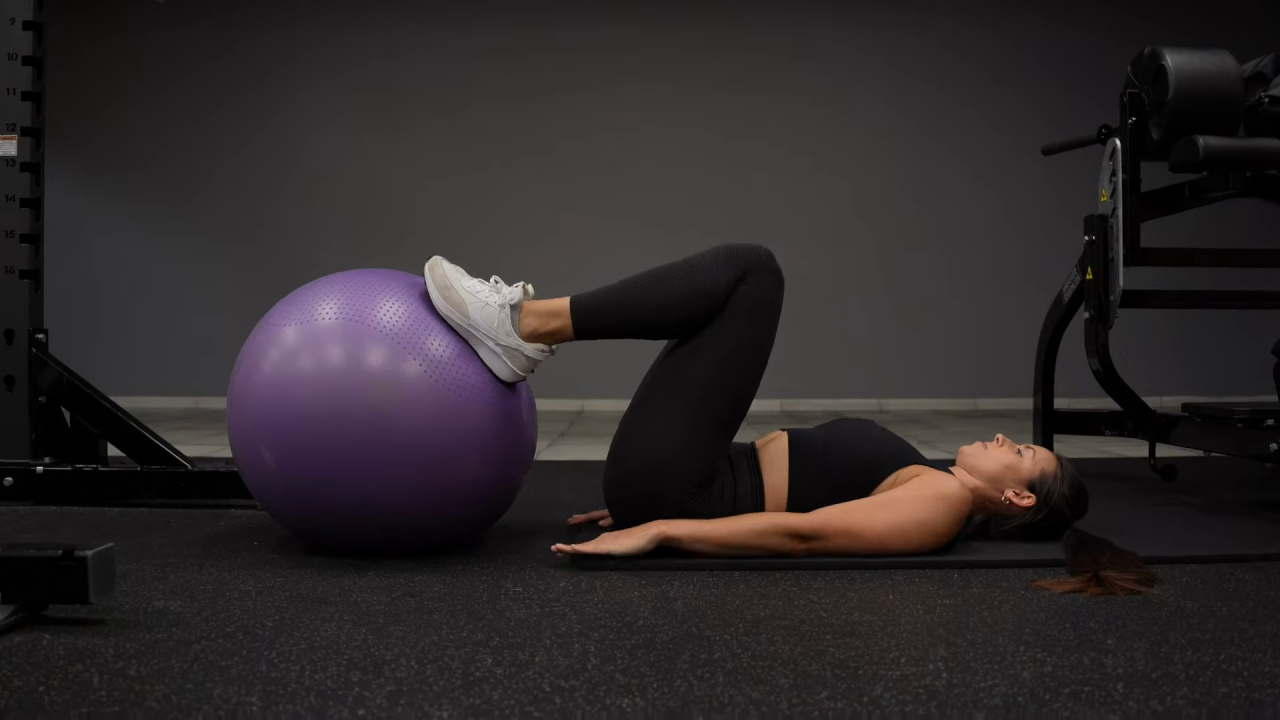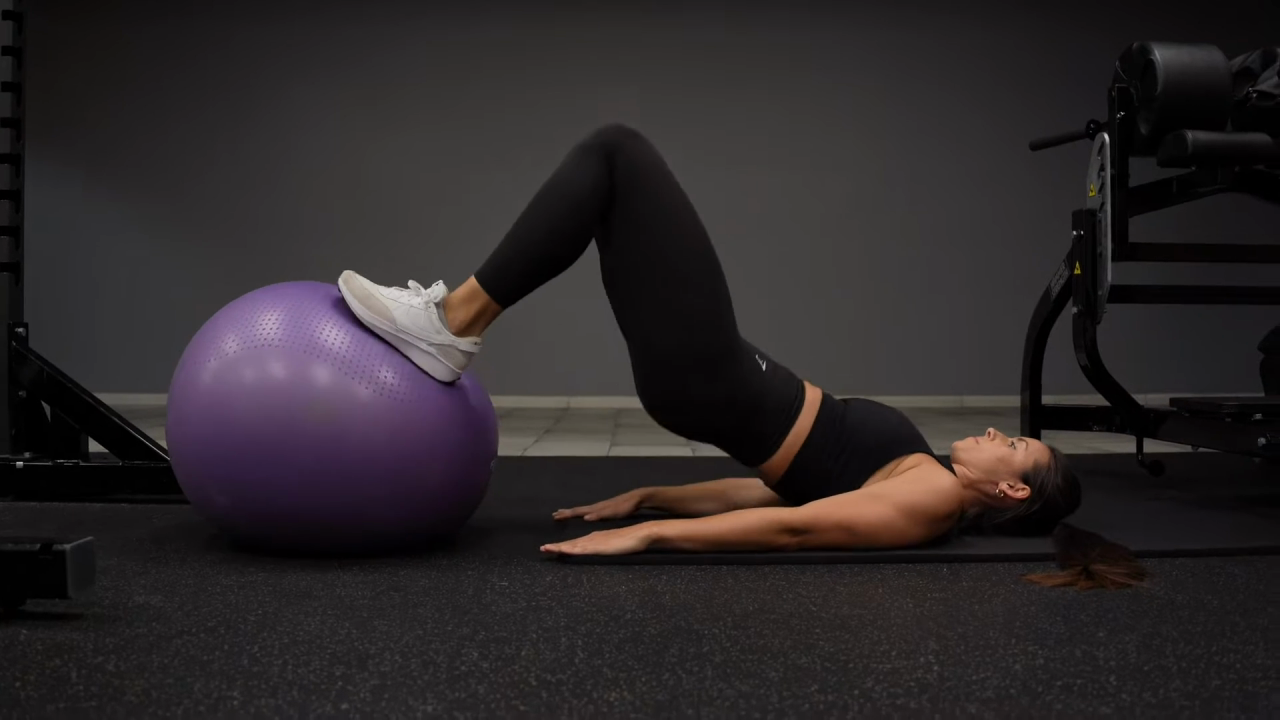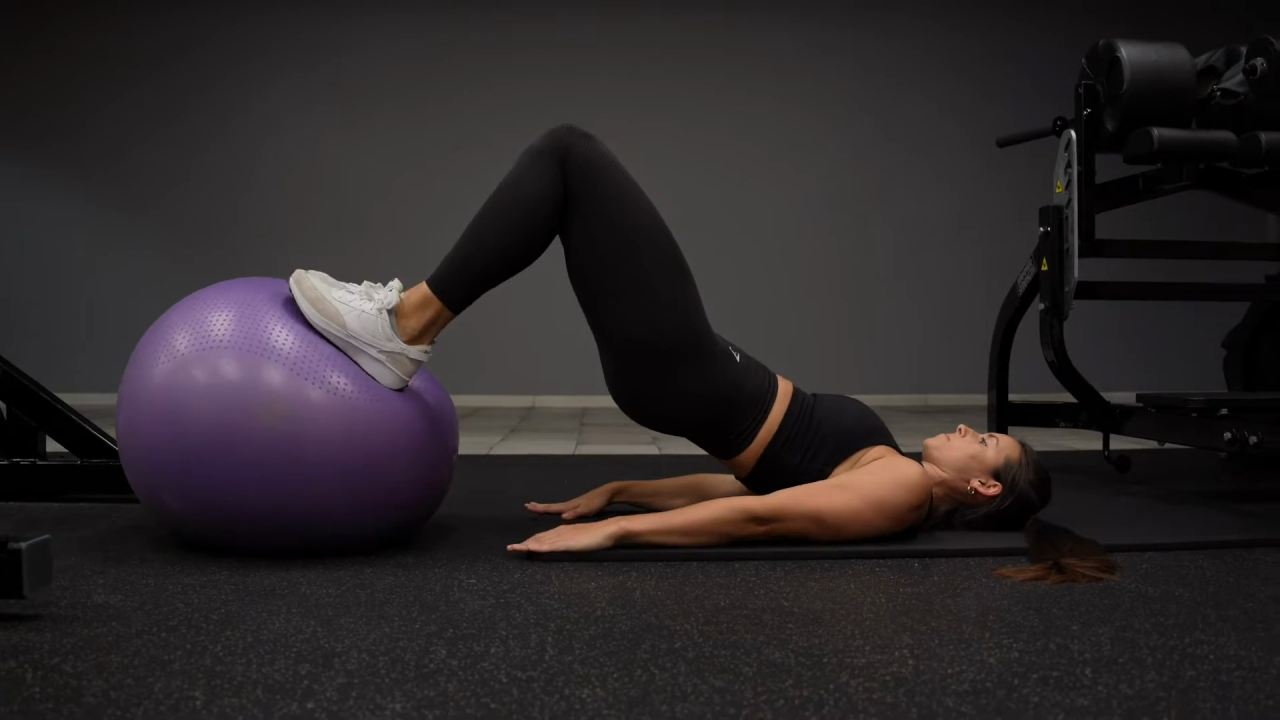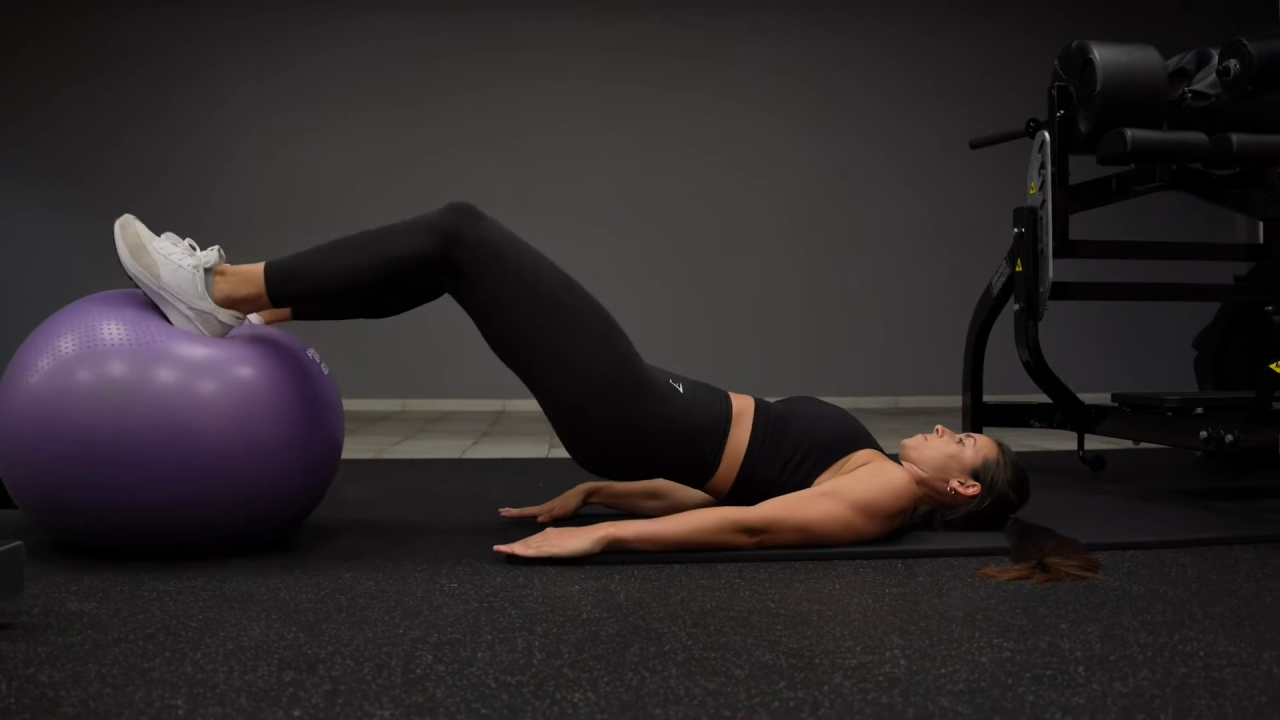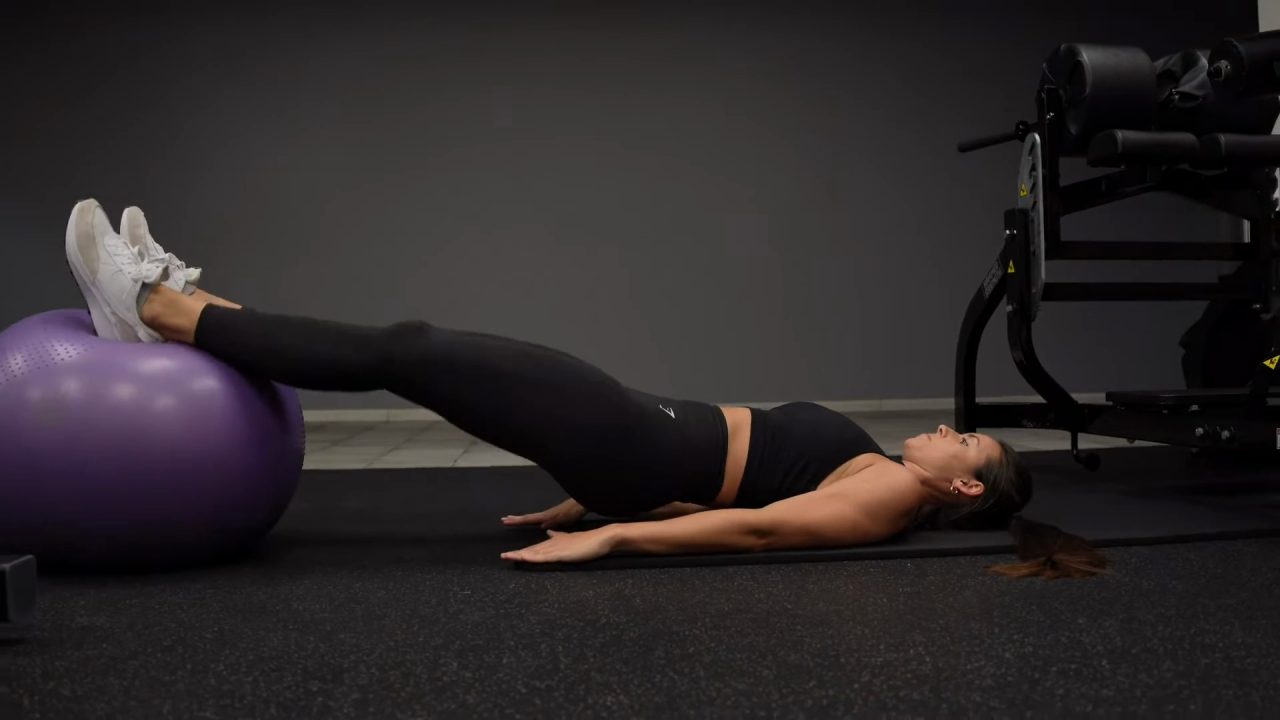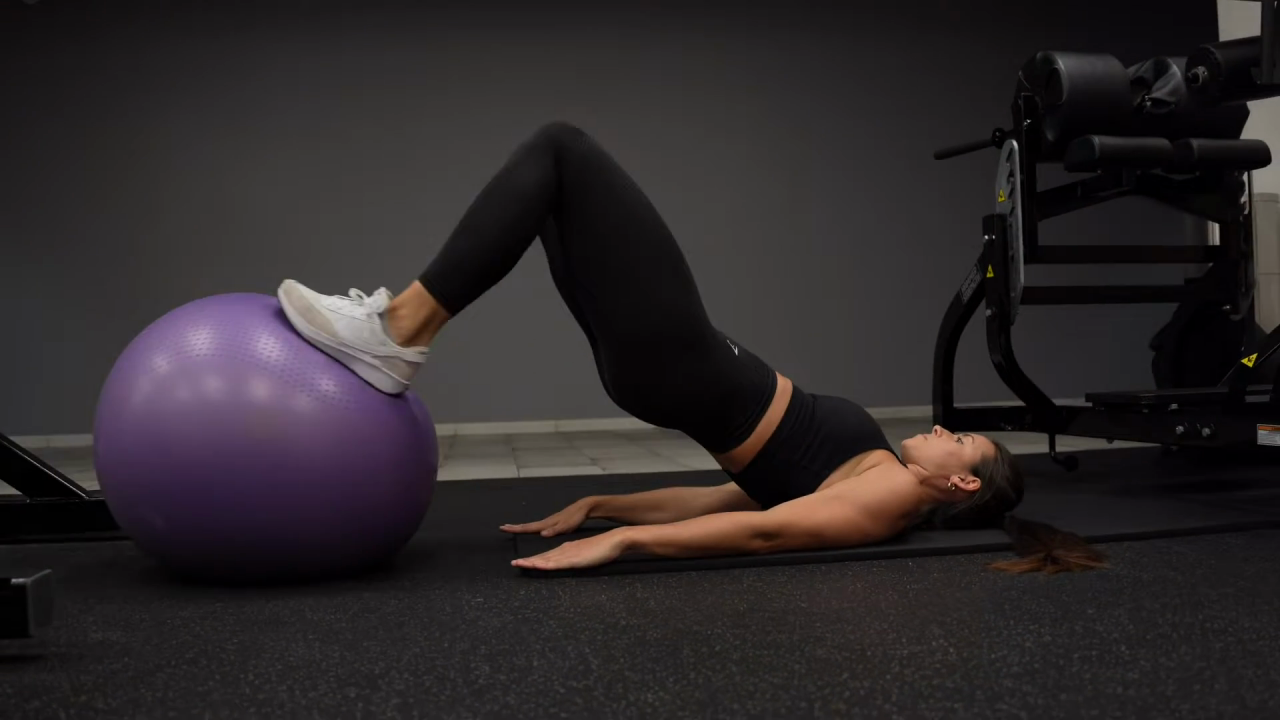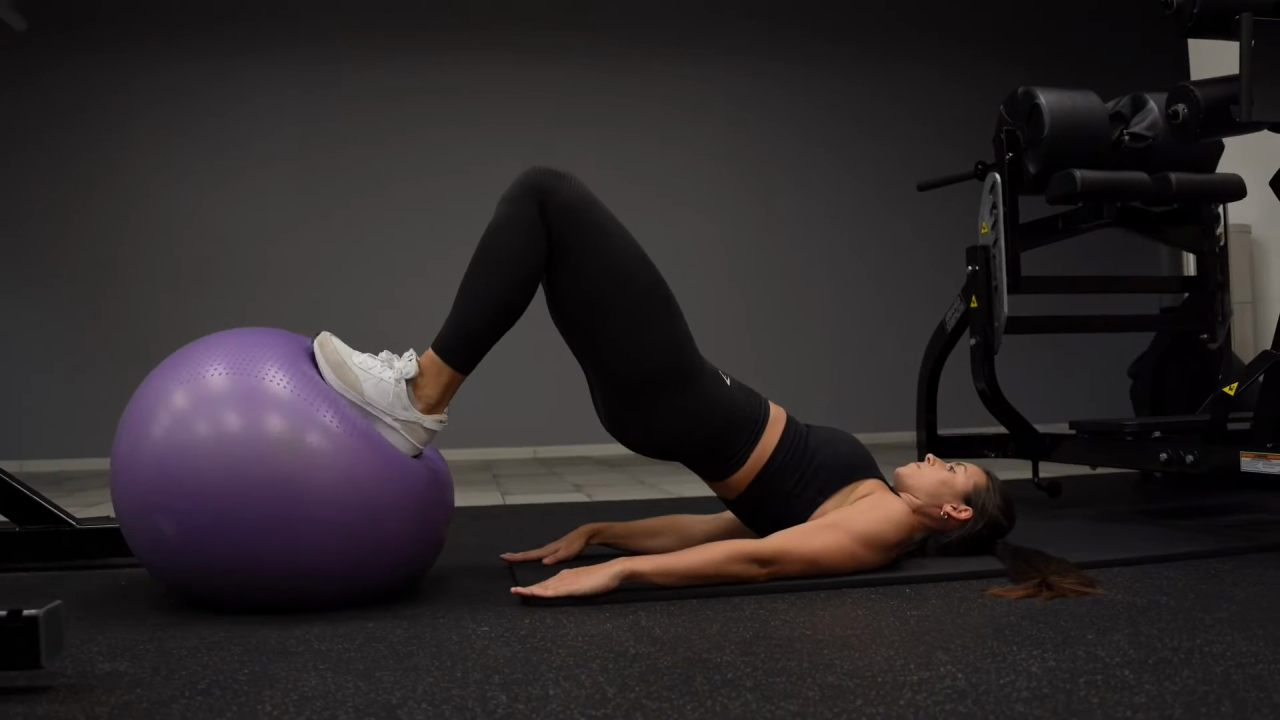
dt=0.7s
person 1, frame 1
left shoulder: (941, 505)
right shoulder: (927, 484)
left elbow: (805, 531)
left wrist: (660, 528)
right wrist: (644, 501)
left hip: (671, 487)
right hip: (678, 480)
left knee: (753, 271)
left ankle: (527, 327)
right ankle: (525, 328)
person 1, frame 2
left shoulder: (932, 499)
right shoulder: (926, 482)
left elbow: (794, 526)
left wrist: (650, 534)
left hip: (704, 376)
right hip: (714, 381)
left knee: (616, 150)
right knee: (618, 173)
left ankle: (453, 324)
right ankle: (454, 317)
person 1, frame 3
left shoulder: (903, 490)
right shoulder: (894, 479)
left elbow: (759, 516)
left wrist: (615, 532)
left hip: (676, 371)
right hip: (685, 375)
left knee: (569, 151)
right knee: (569, 173)
left ankle: (407, 326)
right ankle: (407, 320)
person 1, frame 4
left shoulder: (886, 498)
right shoulder: (874, 474)
left elbow: (750, 525)
left wrist: (601, 535)
right wrist: (590, 492)
left hip: (625, 412)
right hip: (640, 411)
left knee: (461, 227)
right knee: (459, 249)
left ankle: (220, 294)
right ankle: (245, 293)
person 1, frame 5
left shoulder: (893, 497)
right shoulder: (874, 472)
left elbow: (758, 526)
left wrist: (606, 536)
right wrist: (591, 499)
left hip: (630, 450)
right hip: (644, 429)
left knee: (402, 352)
right knee: (415, 342)
left ankle: (152, 313)
right ankle: (179, 300)
person 1, frame 6
left shoulder: (889, 500)
right shoulder: (877, 478)
left elbow: (759, 529)
right elbow: (733, 494)
left wrist: (615, 541)
left hip: (675, 366)
right hip: (674, 367)
left knee: (560, 146)
right knee: (556, 173)
left ankle: (399, 330)
right ankle: (394, 327)
person 1, frame 7
left shoulder: (886, 524)
right shoulder: (873, 507)
left elbow: (760, 559)
left wrist: (615, 571)
left hip: (670, 400)
right hip: (674, 403)
left knee: (544, 193)
right knee: (546, 212)
left ankle: (421, 395)
right ankle: (419, 386)
